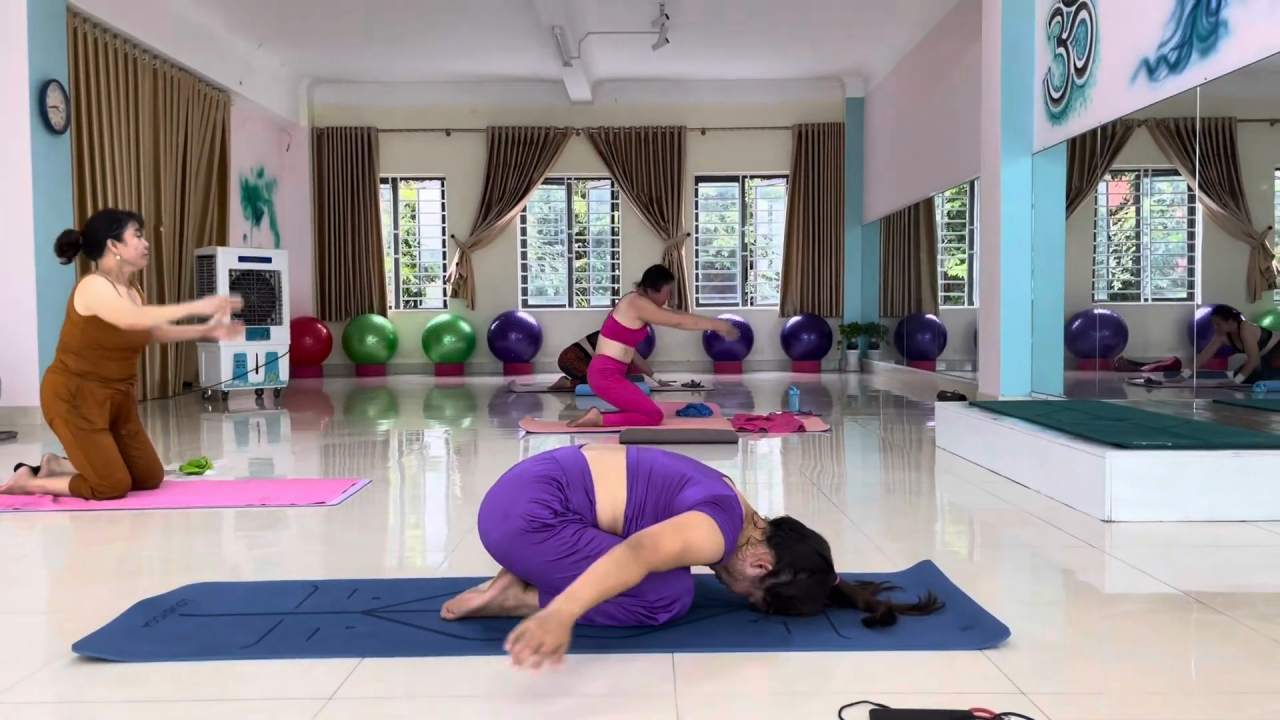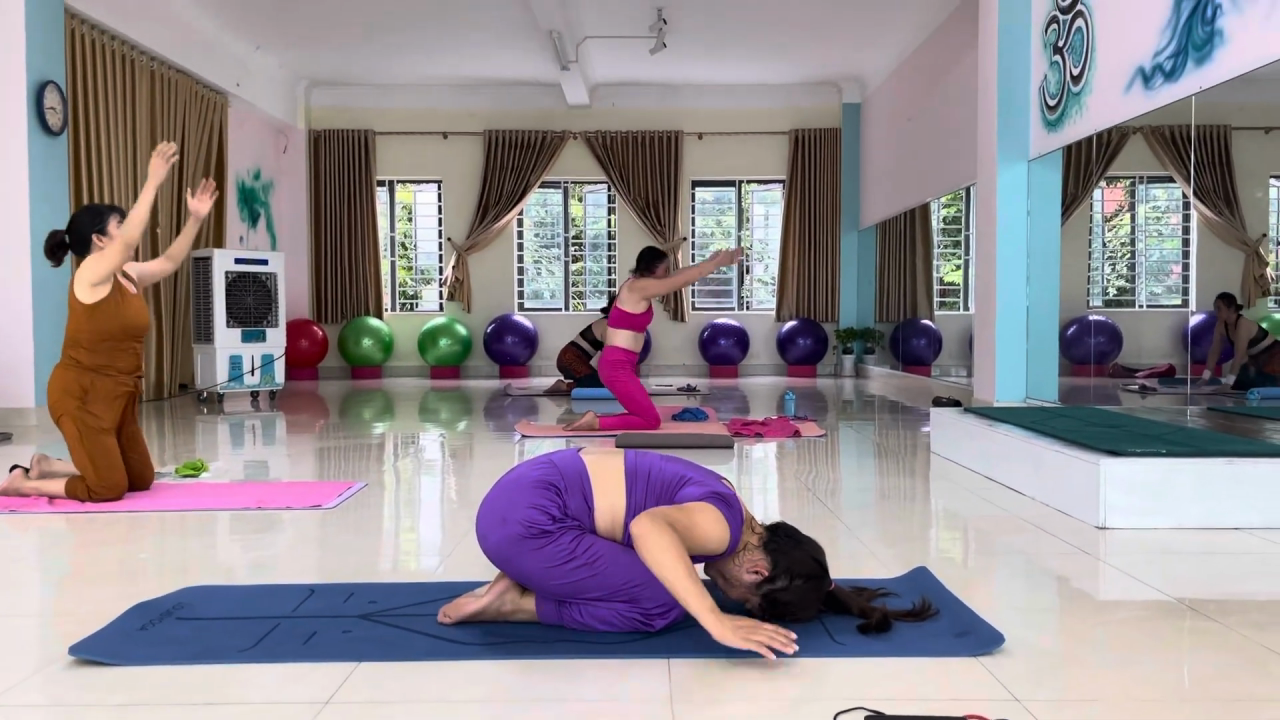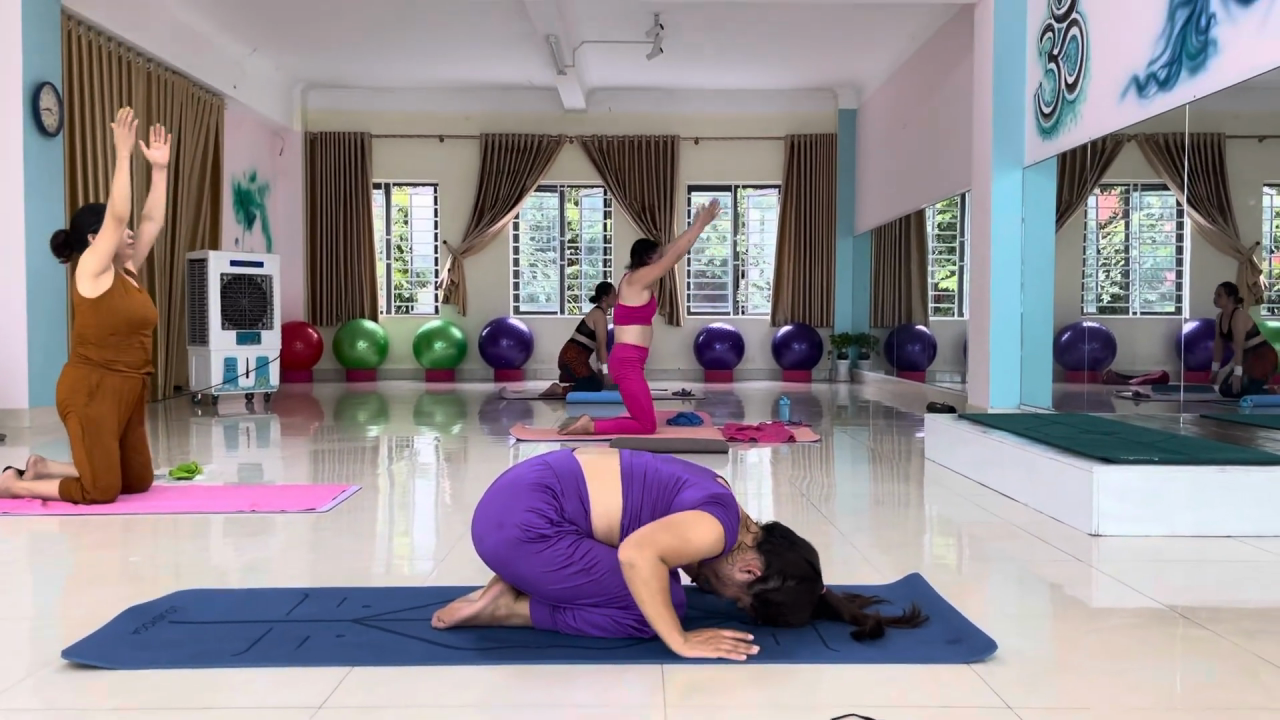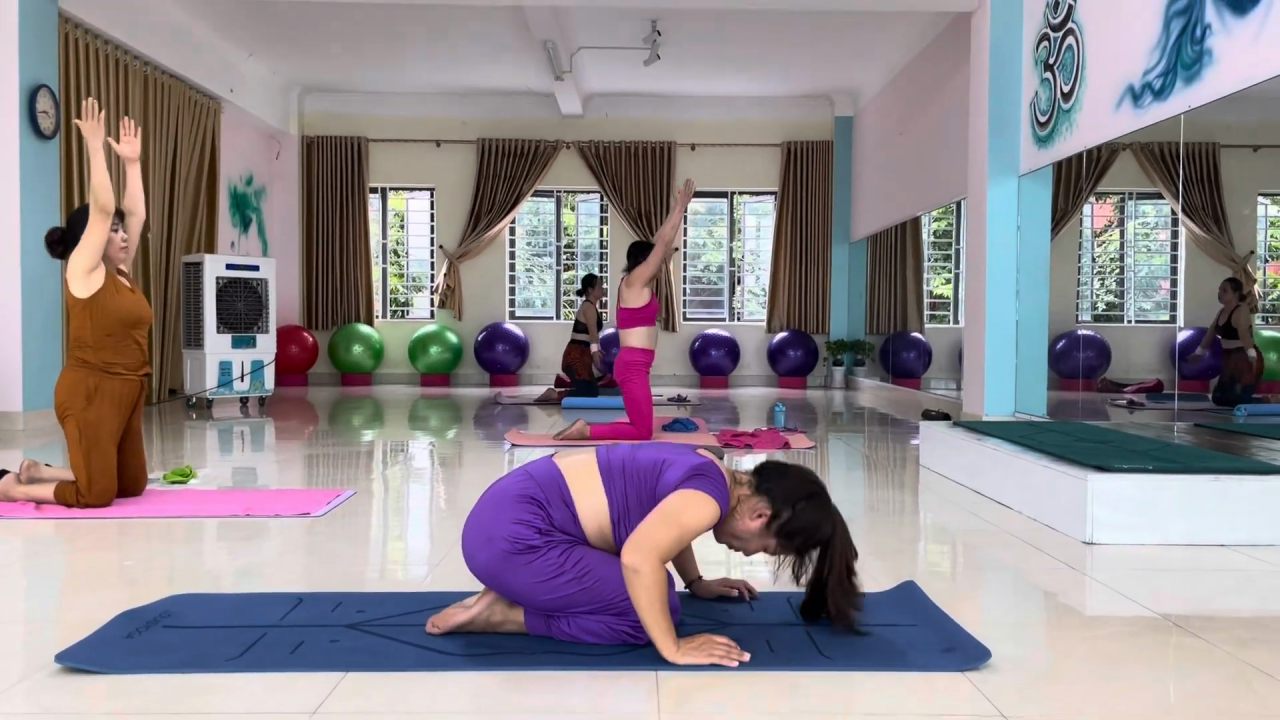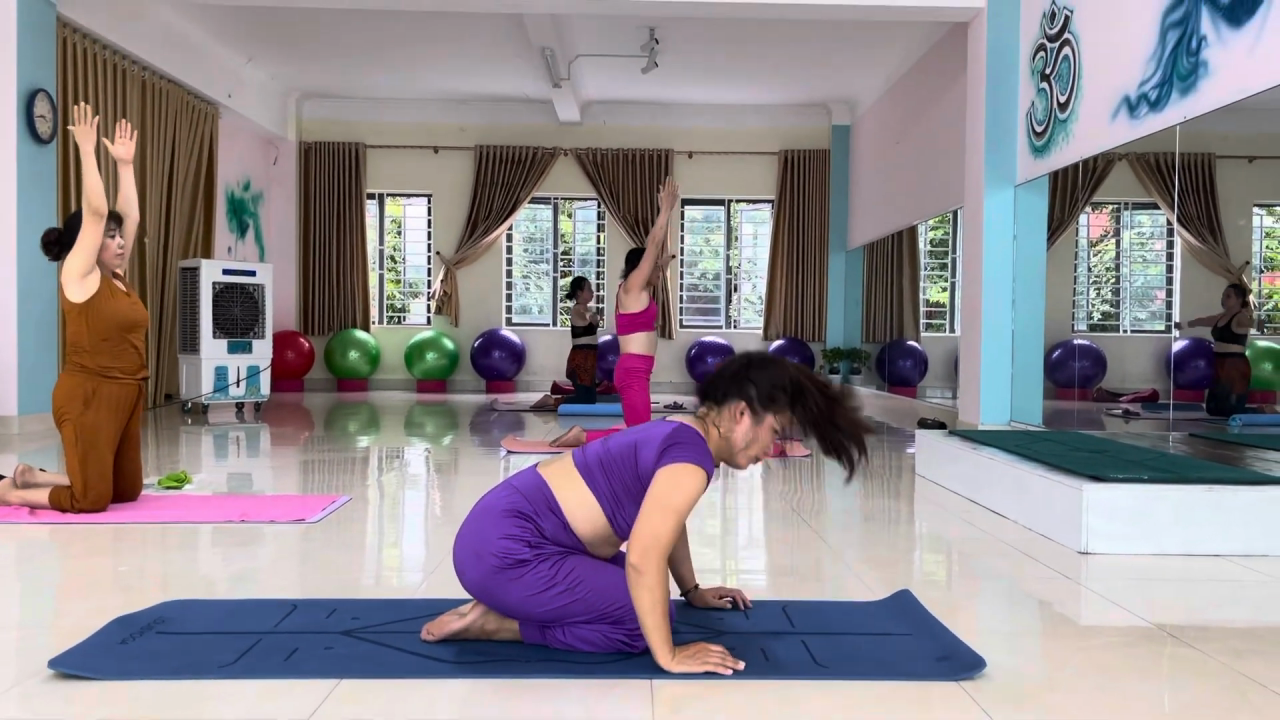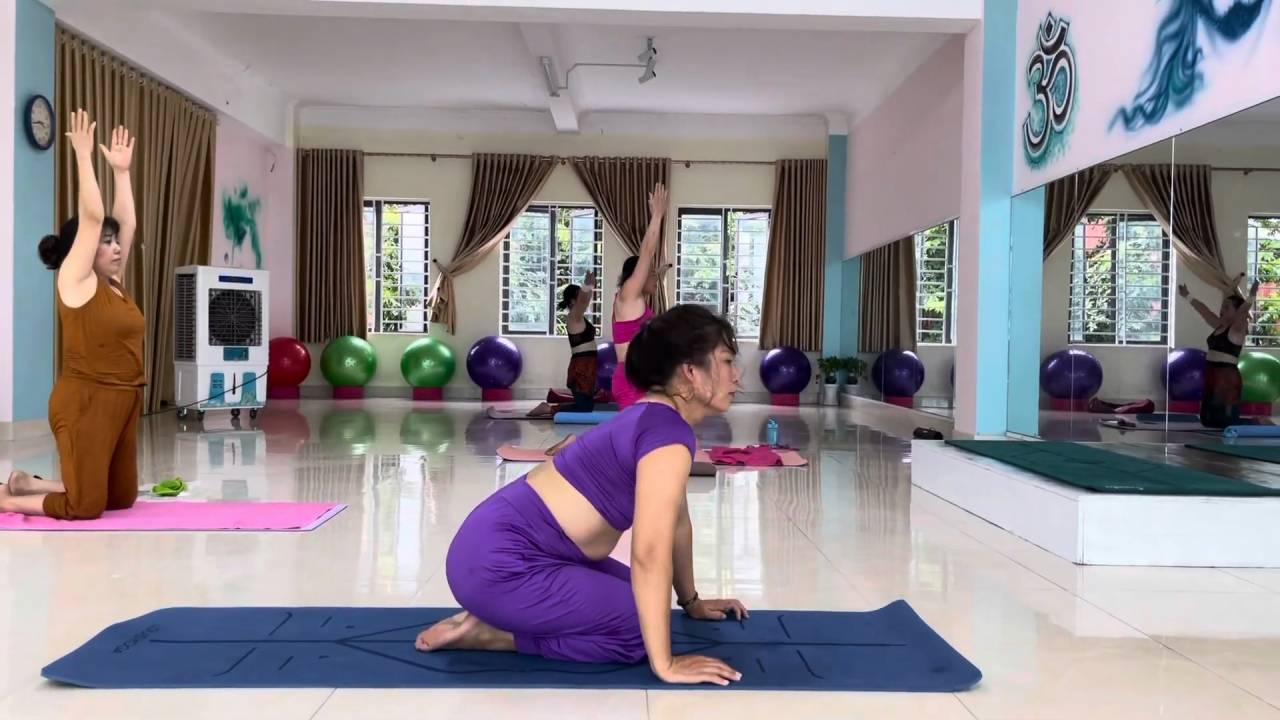
dt=0.3s
person 1, frame 1
left shoulder: (725, 503)
right shoulder: (718, 533)
right elbow: (636, 551)
right wrist: (560, 617)
left hip: (530, 487)
right hip: (525, 515)
left knee: (662, 576)
right knee: (668, 596)
left ankle: (527, 579)
right ankle: (522, 600)
person 1, frame 2
left shoulder: (722, 503)
right shoulder: (722, 527)
right elbow: (650, 526)
right wrist: (715, 622)
left hip: (527, 492)
right hip: (525, 519)
left knee: (667, 581)
right knee: (660, 603)
left ankle: (523, 581)
right ankle: (516, 604)
person 1, frame 3
left shoulder: (717, 501)
right shoulder: (718, 527)
right elbow: (638, 554)
left wrist: (701, 578)
right wrist: (681, 640)
left hip: (527, 494)
right hip: (521, 523)
left knee: (658, 590)
right knee: (652, 607)
left ankle: (520, 586)
right ankle: (509, 608)
person 1, frame 4
left shoulder: (708, 471)
right shoulder: (710, 496)
right elbow: (639, 558)
left wrist: (696, 583)
right wrist: (672, 647)
left hip: (513, 509)
right hip: (510, 535)
left knee: (648, 591)
right knee: (646, 611)
left ankle: (511, 593)
right ankle: (500, 616)
person 1, frame 5
left shoulder: (681, 433)
right shoulder: (690, 456)
left elbow: (668, 526)
right elbow: (646, 561)
left wrist: (693, 591)
right wrist: (668, 655)
left hip: (517, 532)
right hip: (503, 551)
left knee: (646, 602)
right knee: (640, 622)
left ankle: (509, 611)
right ankle: (497, 624)
person 1, frame 6
left shoulder: (653, 418)
right shoulder: (669, 435)
left elbow: (676, 523)
right elbow: (649, 554)
left wrist: (690, 600)
right wrist: (664, 663)
left hip: (506, 544)
right hip: (498, 564)
left knee: (640, 600)
right knee: (636, 629)
left ankle: (498, 613)
right ankle: (492, 633)
person 2, frame 1
left shoulder: (129, 289)
right shoulder: (93, 287)
left elbow: (156, 332)
right elbow: (131, 319)
left wrist: (205, 330)
right wrist: (197, 308)
left hip: (116, 398)
right hip: (74, 398)
left knee: (150, 478)
right knee: (113, 486)
left ankle: (56, 466)
right ankle: (28, 481)
person 2, frame 2
left shoulder: (126, 276)
right shoulder: (91, 274)
left elbow: (168, 262)
right elbow: (128, 241)
left wrist: (195, 219)
right wrist: (153, 182)
left hip: (119, 395)
right hip: (81, 395)
left knee: (141, 480)
right knee: (108, 488)
left ankle: (46, 467)
person 2, frame 3
left shoulder: (126, 271)
right shoulder: (92, 270)
left elbow: (153, 220)
right elbow: (118, 214)
left wrist: (159, 168)
right wrist: (123, 152)
left hip: (127, 391)
right hip: (91, 391)
left knee: (139, 482)
right knee: (101, 491)
left ankle: (43, 469)
person 2, frame 4
left shoulder: (119, 271)
right shoulder: (84, 272)
left elbow: (136, 214)
right elbow: (103, 208)
left wrist: (132, 162)
right wrist: (95, 147)
left hip: (125, 393)
right hip: (90, 393)
left knee: (132, 485)
right knee: (96, 494)
left ankle: (37, 472)
person 2, frame 5
left shoulder: (115, 276)
right shoulder: (79, 276)
left elbow: (131, 217)
right elbow: (95, 212)
left wrist: (125, 164)
right wrist: (87, 150)
left hip: (124, 396)
right hip: (88, 397)
left knee: (127, 491)
right knee: (91, 499)
person 2, frame 6
left shoulder: (111, 283)
right shoulder: (76, 282)
left elbow: (127, 223)
right elbow: (91, 217)
left wrist: (121, 170)
right wrist: (83, 155)
left hip: (120, 402)
right hip: (84, 403)
left knee: (122, 498)
right knee: (85, 506)
person 3, frame 1
left shoulder: (637, 301)
right shoulder: (639, 304)
left elbow: (674, 317)
right elbow: (677, 321)
left wrist: (713, 322)
right wrist: (716, 325)
left hip: (608, 372)
right hip: (607, 375)
left knee: (646, 412)
right knee: (654, 416)
left ankle: (598, 416)
right ankle: (599, 419)
person 3, frame 2
left shoulder: (638, 286)
right shoulder: (640, 287)
left elbow: (678, 277)
right elbow: (681, 280)
left wrist: (711, 262)
right wrist: (718, 263)
left hip: (618, 365)
right hip: (617, 366)
left knee: (644, 416)
right knee: (651, 421)
left ankle: (594, 419)
right ankle: (595, 423)
person 3, frame 3
left shoulder: (637, 279)
right shoulder: (638, 279)
left elbow: (669, 252)
right elbow: (675, 254)
left wrist: (696, 225)
right wrist: (701, 223)
left hip: (628, 360)
right hip: (627, 362)
left knee: (643, 421)
right knee: (647, 426)
left ankle: (588, 423)
right ankle: (590, 426)
person 3, frame 4
left shoulder: (637, 283)
right shoulder: (635, 281)
left elbow: (660, 244)
right elbow: (664, 244)
left wrist: (677, 209)
right wrist: (680, 207)
left hip: (633, 365)
right hip: (633, 366)
left knee: (639, 427)
right knee: (643, 432)
left ankle: (585, 428)
right ankle: (586, 431)
person 3, frame 5
left shoulder: (637, 289)
right shoulder: (634, 288)
left elbow: (656, 247)
right elbow: (652, 249)
left wrist: (666, 210)
right wrist: (665, 209)
left hip: (633, 370)
right hip: (633, 372)
left ankle: (583, 434)
right ankle: (583, 437)
person 3, frame 6
left shoulder: (634, 300)
right shoulder: (628, 295)
left elbow: (646, 254)
right elbow: (646, 252)
left wrist: (658, 220)
right wrist: (657, 214)
right hip: (631, 380)
